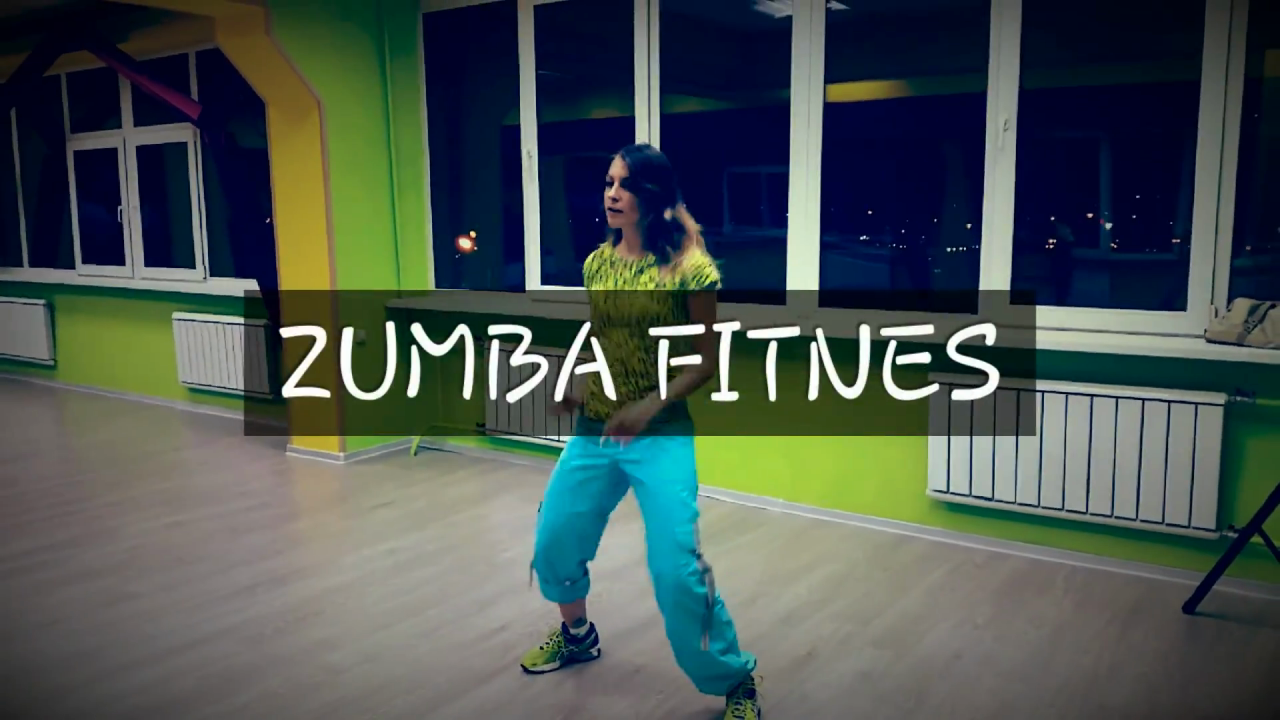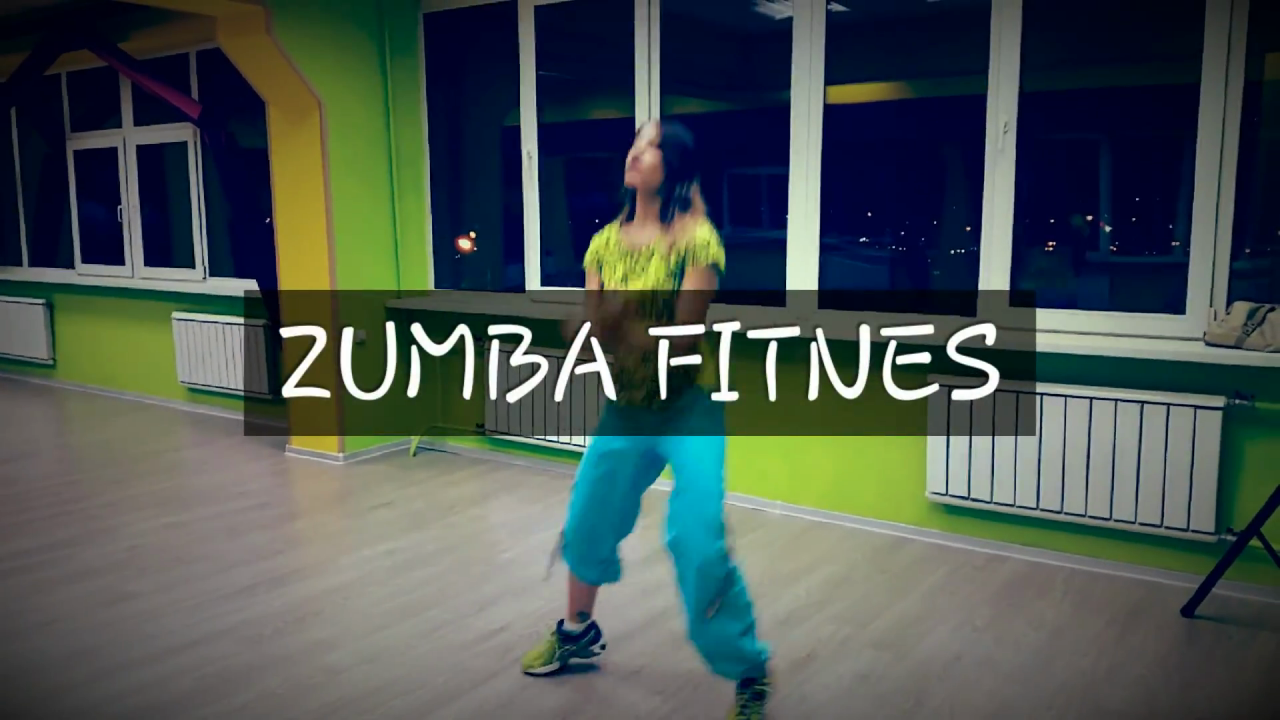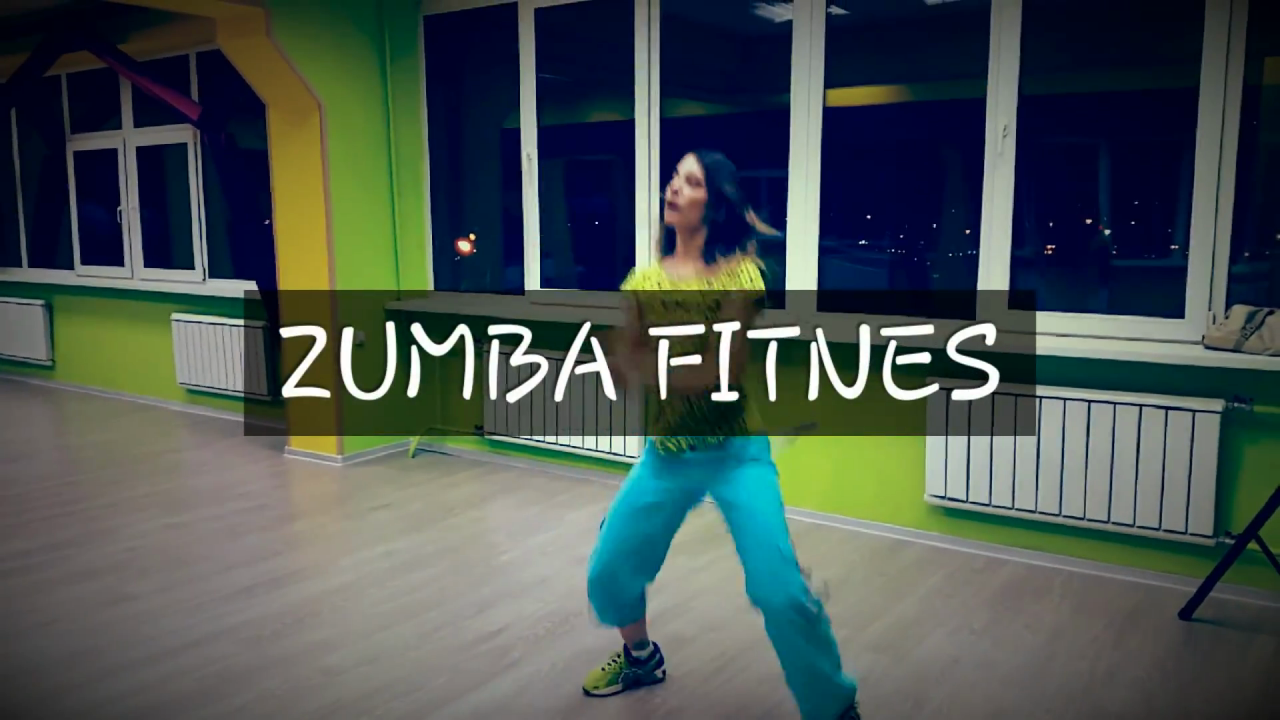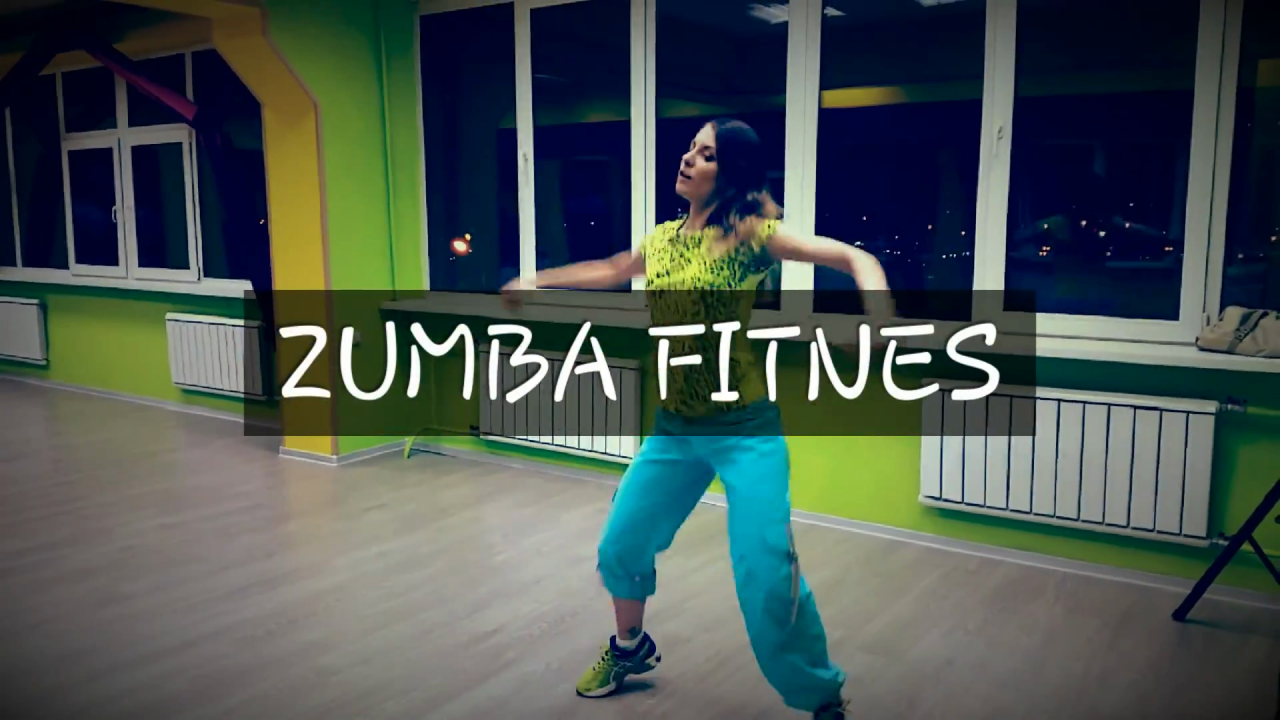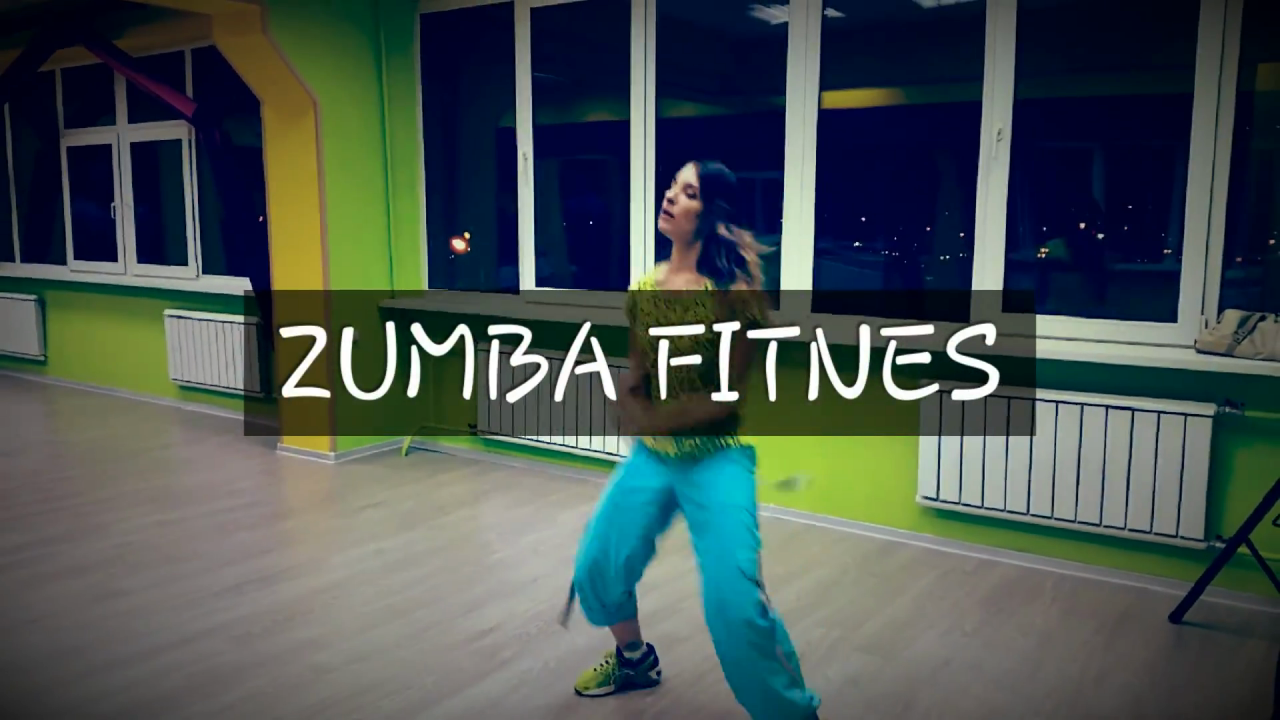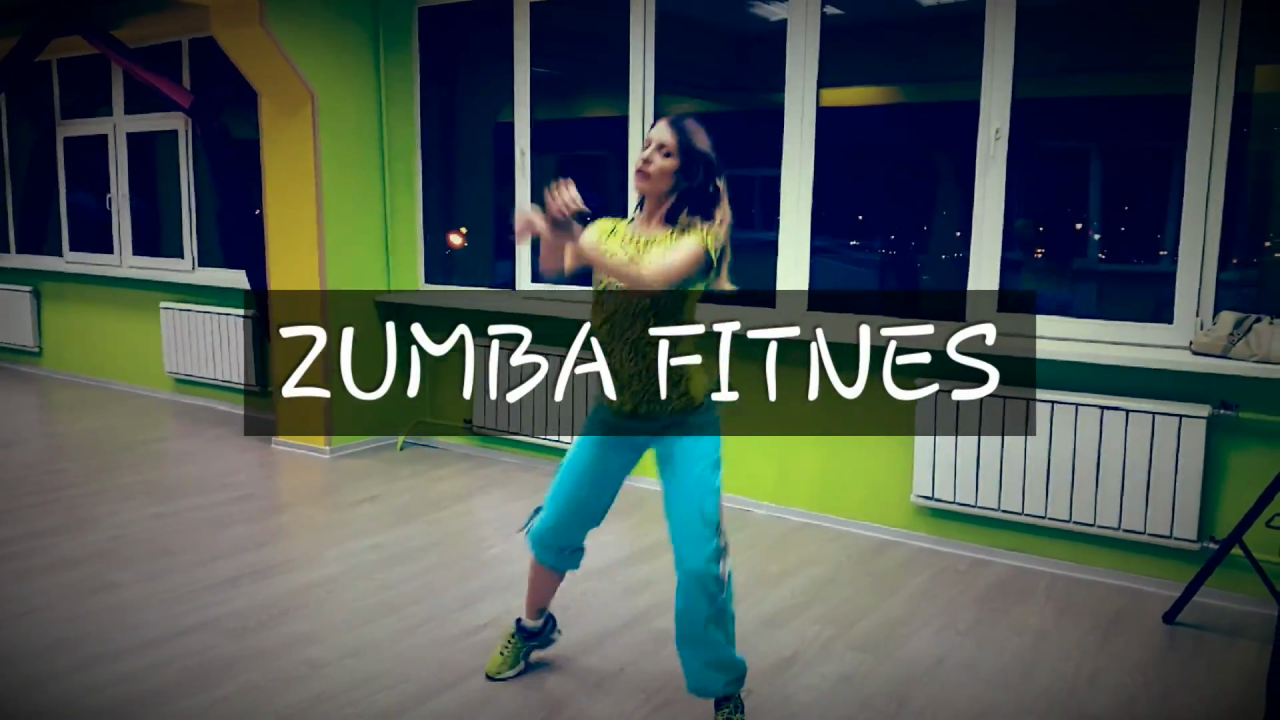
dt=0.3s
person 1, frame 1
left shoulder: (689, 268)
right shoulder: (599, 261)
left elbow: (705, 363)
left wrist: (649, 408)
right wrist: (570, 391)
left hip: (660, 433)
right hip: (595, 429)
left knee: (674, 566)
right knee: (554, 543)
right ankle: (576, 633)
person 1, frame 2
left shoulder: (695, 240)
right shoulder: (605, 243)
left elbow: (687, 338)
right elbow: (585, 329)
left wrist: (623, 330)
right wrist: (592, 322)
left hip: (688, 410)
right hip: (624, 411)
left knee: (698, 543)
right knee: (587, 528)
right ankle: (577, 630)
person 1, frame 3
left shoulder: (739, 277)
right shoulder: (644, 281)
left elbow: (714, 370)
right elbow: (627, 363)
left wrist: (651, 364)
right wrist: (635, 360)
left hip: (735, 454)
right hip: (666, 452)
left knee: (781, 591)
right knee: (608, 571)
right ankle: (640, 655)
person 1, frame 4
left shoulder: (749, 233)
right shoulder: (665, 236)
left elbow: (853, 257)
right elbow: (609, 271)
left wrist: (877, 301)
right wrist: (536, 280)
left hip: (745, 429)
right hip: (674, 427)
left knee: (766, 577)
right knee: (620, 546)
right ankle: (630, 646)
person 1, frame 5
left shoulder: (738, 288)
right shoulder: (643, 287)
left elbow: (747, 383)
right elbow: (634, 376)
left wrist: (688, 412)
right wrist: (631, 405)
left hip: (718, 457)
right hip: (650, 453)
left knee: (735, 604)
right knee: (596, 571)
right ankle: (633, 659)
person 1, frame 6
left shoulder: (701, 234)
right shoulder: (607, 230)
left elbow: (649, 278)
right elbow: (554, 265)
left wrist: (571, 236)
right wrist: (551, 230)
left hip: (684, 413)
right hip: (614, 407)
left knee: (700, 555)
right knee: (557, 524)
right ankle: (533, 626)
